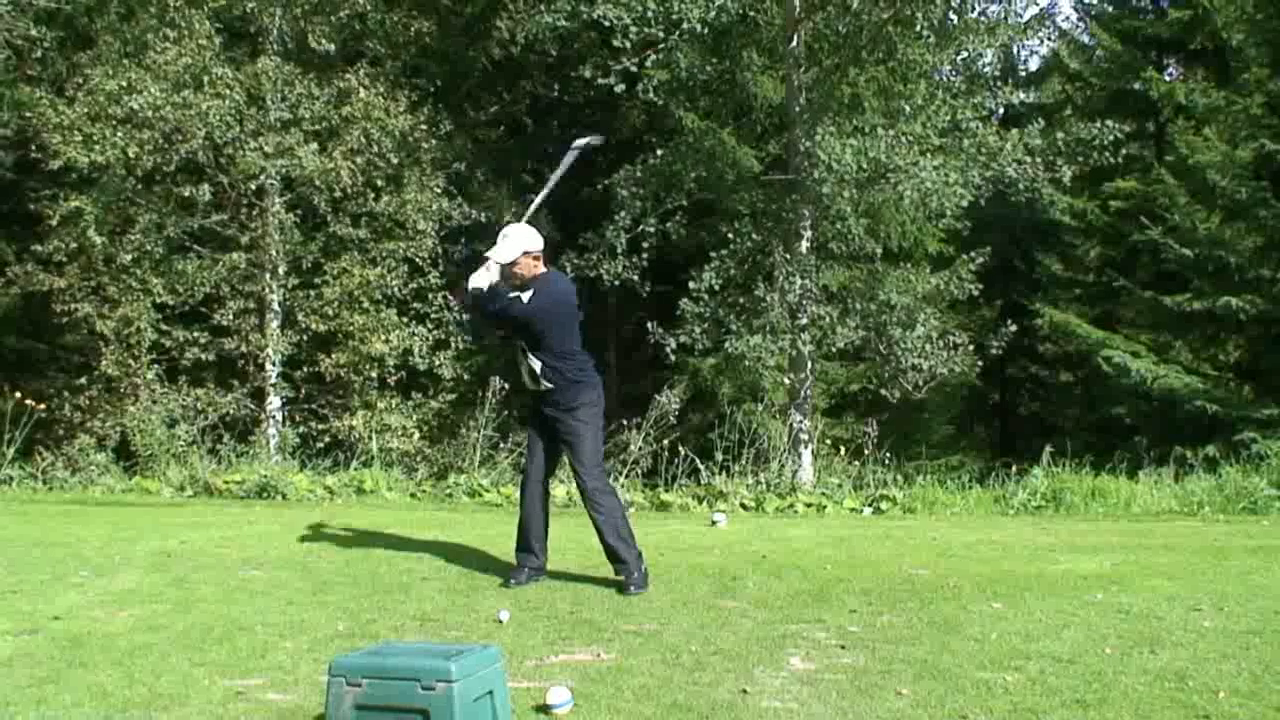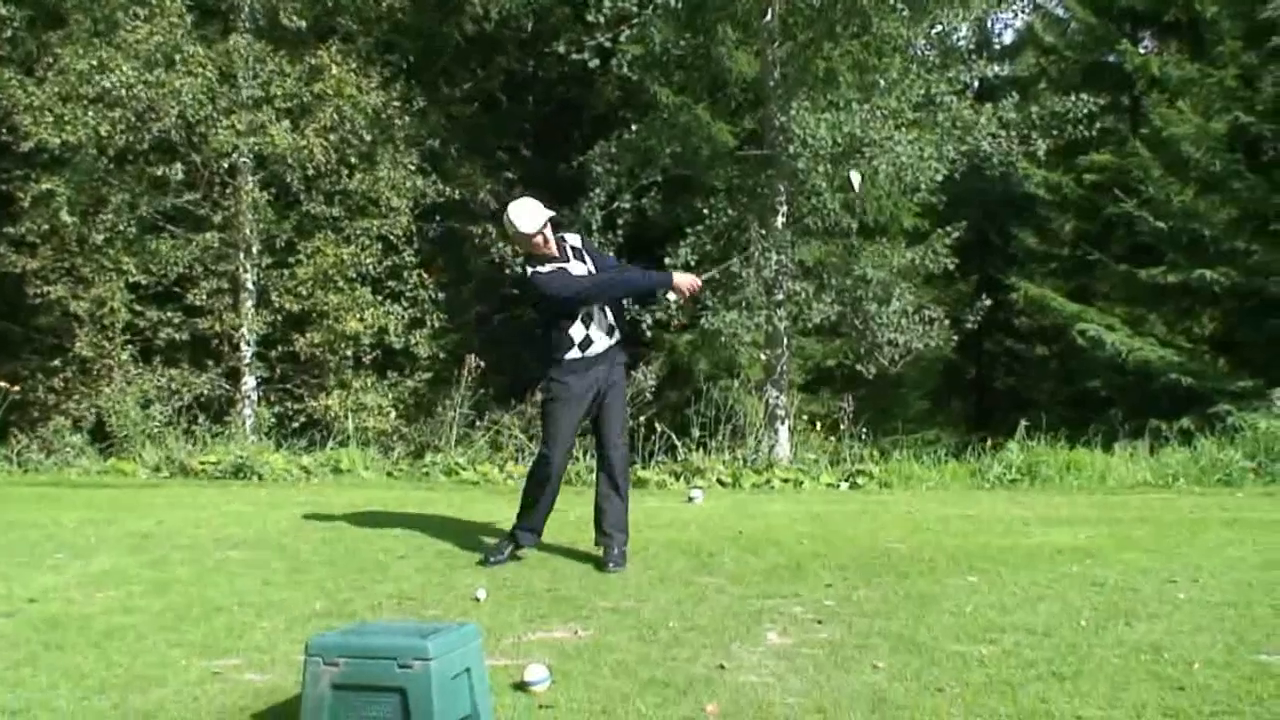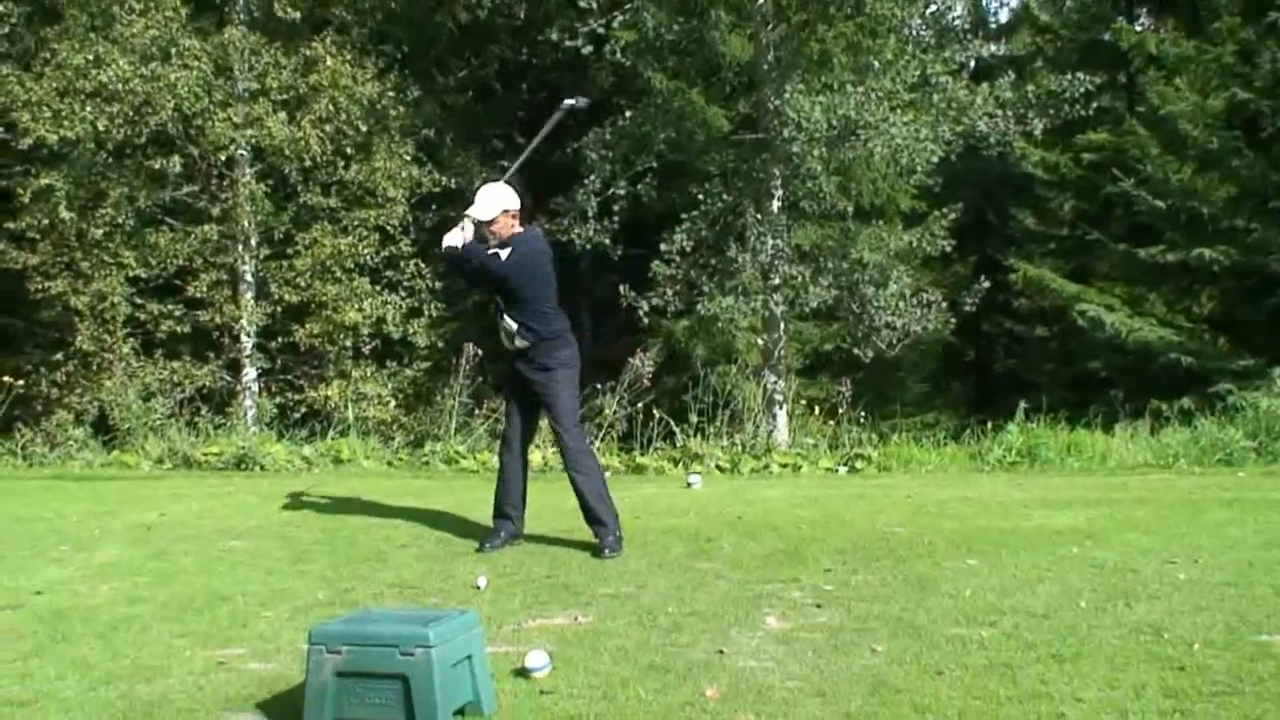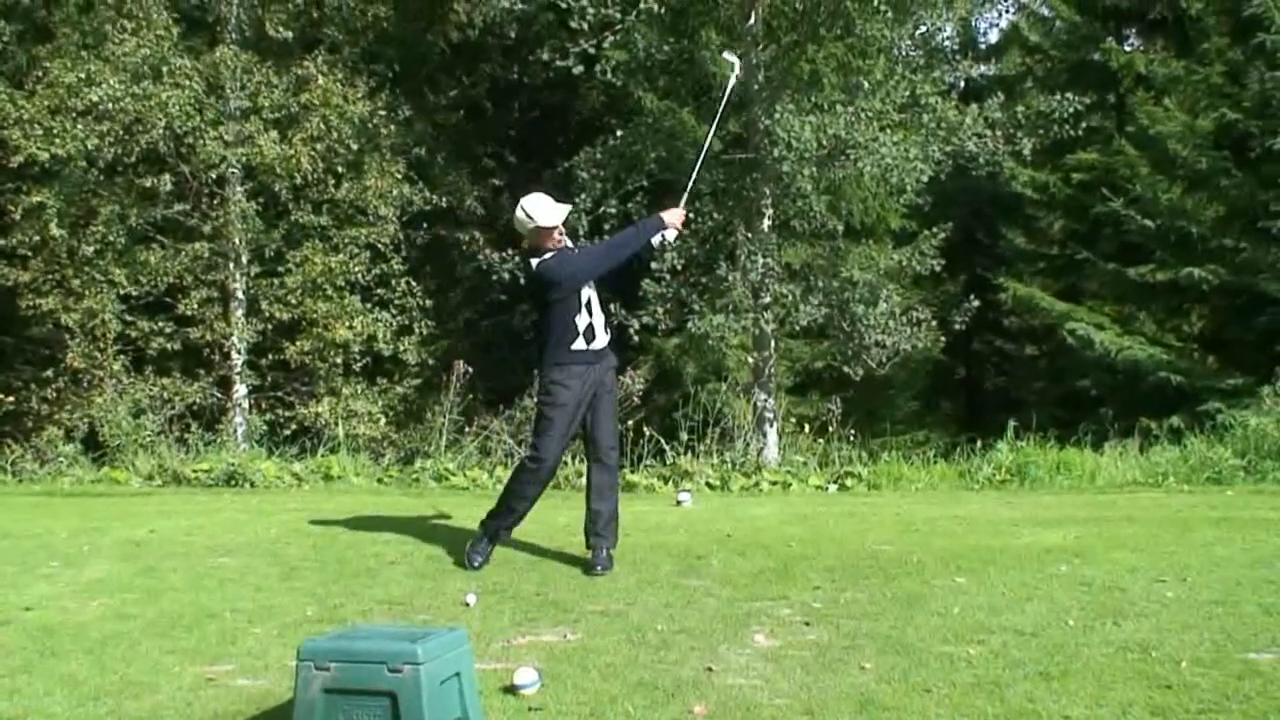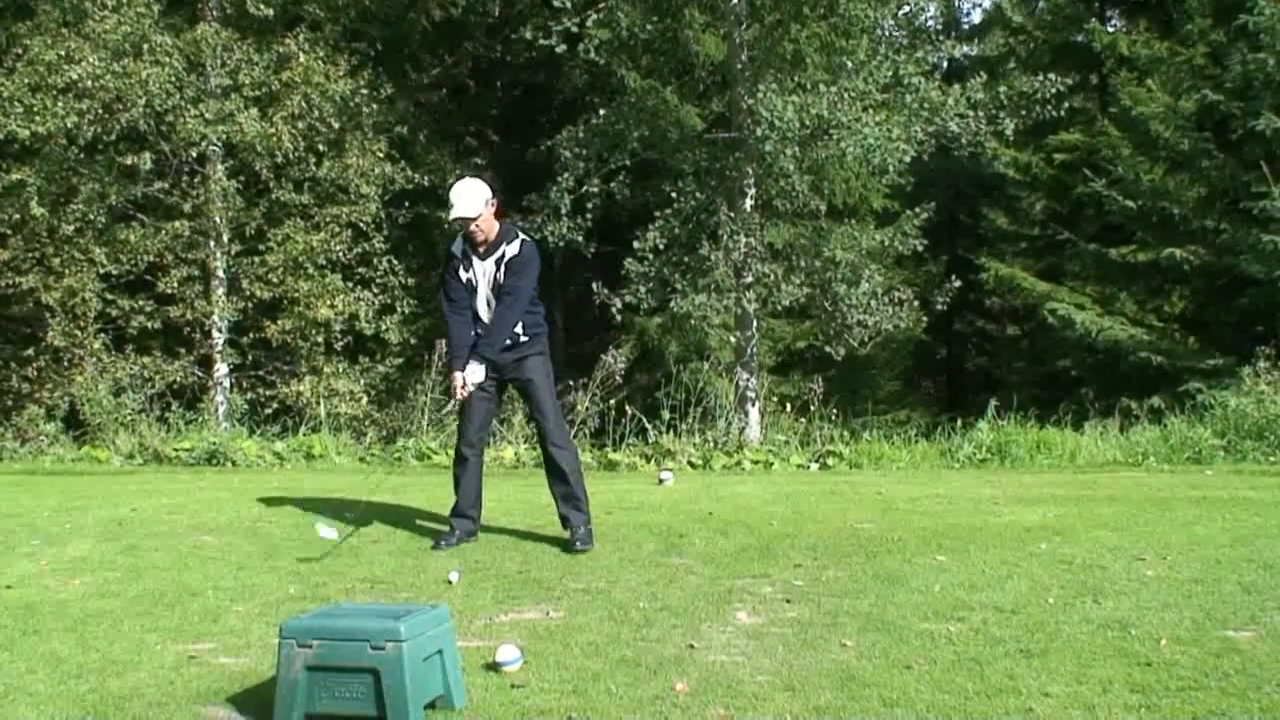
dt=1s
person 1, frame 1
left shoulder: (530, 305)
right shoulder: (556, 282)
left elbow: (487, 306)
left wrist: (487, 278)
right wrist: (496, 276)
left hip: (577, 401)
right hip: (547, 399)
left knee: (593, 483)
right knee: (533, 480)
left ankle: (632, 567)
right ankle: (531, 561)
person 1, frame 2
left shoulder: (575, 244)
right shoulder: (539, 278)
left elbow: (618, 275)
right elbow: (599, 289)
left wrist: (664, 282)
right wrist: (666, 280)
left hip: (609, 361)
right hip: (569, 373)
left knee: (614, 452)
right knee: (552, 456)
left ankle: (613, 541)
right ankle: (522, 536)
person 1, frame 3
left shoulder: (508, 262)
right shoulder: (529, 240)
left elbow: (474, 268)
right elbow: (482, 262)
left wrist: (455, 245)
right wrist: (466, 242)
left hip: (552, 359)
right hip: (523, 359)
left knee: (572, 442)
right knee: (512, 443)
left ankle: (607, 529)
right ankle: (508, 523)
person 1, frame 4
left shoulder: (562, 245)
right shoulder: (546, 269)
left elbow: (608, 254)
right elbow: (605, 256)
left wrist: (656, 232)
right wrist: (657, 221)
left hip: (601, 362)
right hip: (565, 371)
left knee: (605, 453)
right knee: (544, 457)
left ankle: (601, 545)
right ankle: (493, 531)
person 1, frame 5
left shoulder: (521, 250)
right shoulder: (458, 254)
left elbow: (508, 311)
right elbow: (457, 313)
left wrist: (477, 363)
right wrist: (457, 365)
left hip: (526, 350)
right hip: (480, 356)
left knee: (552, 432)
right knee: (469, 438)
left ankle: (577, 521)
right ankle: (464, 521)
